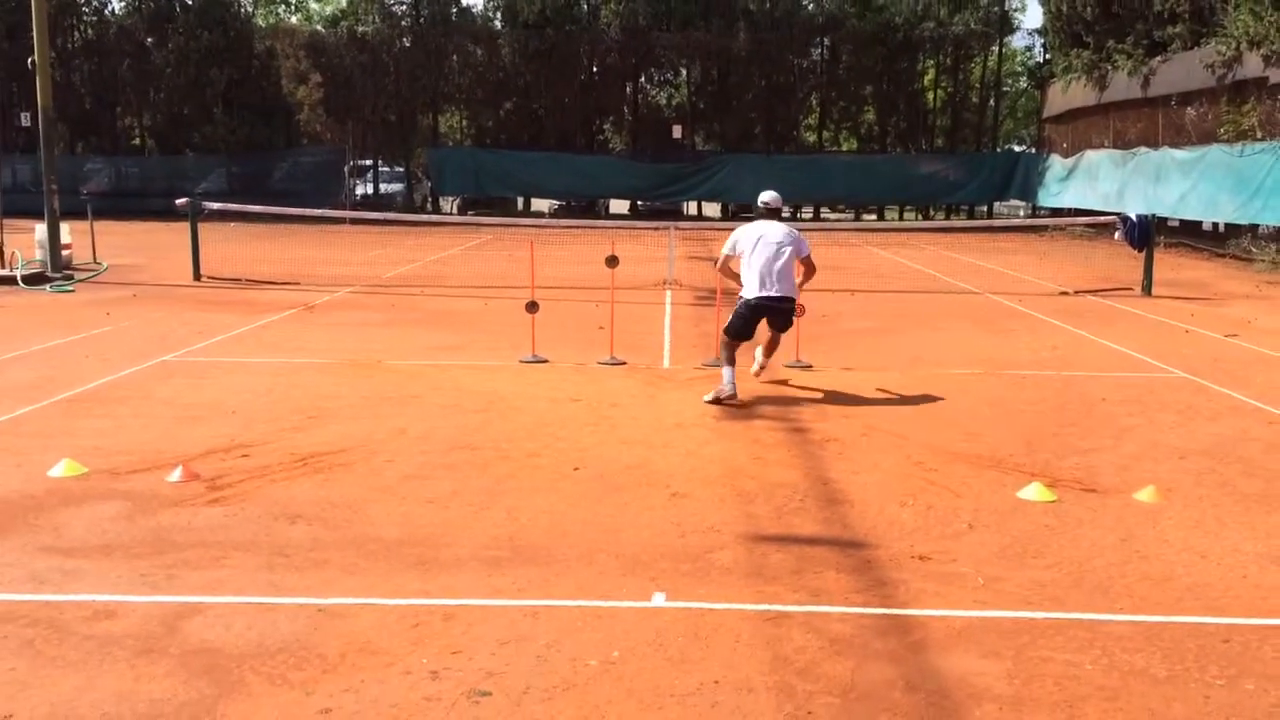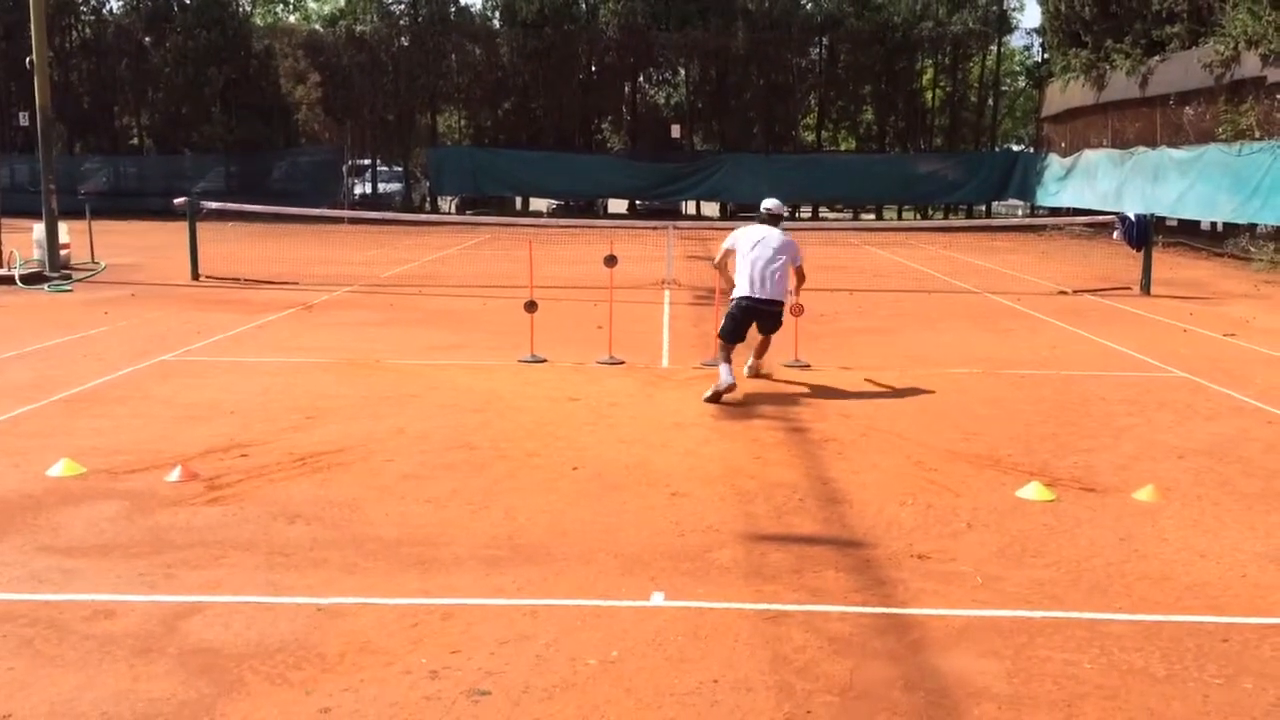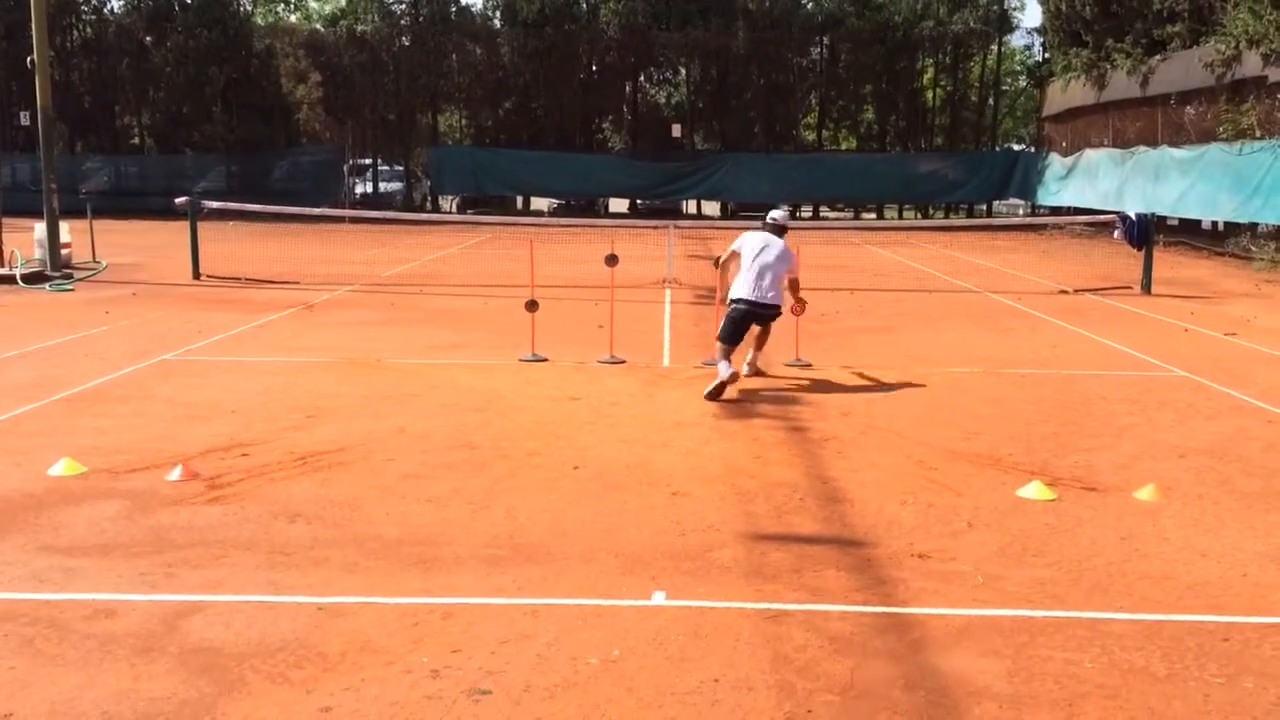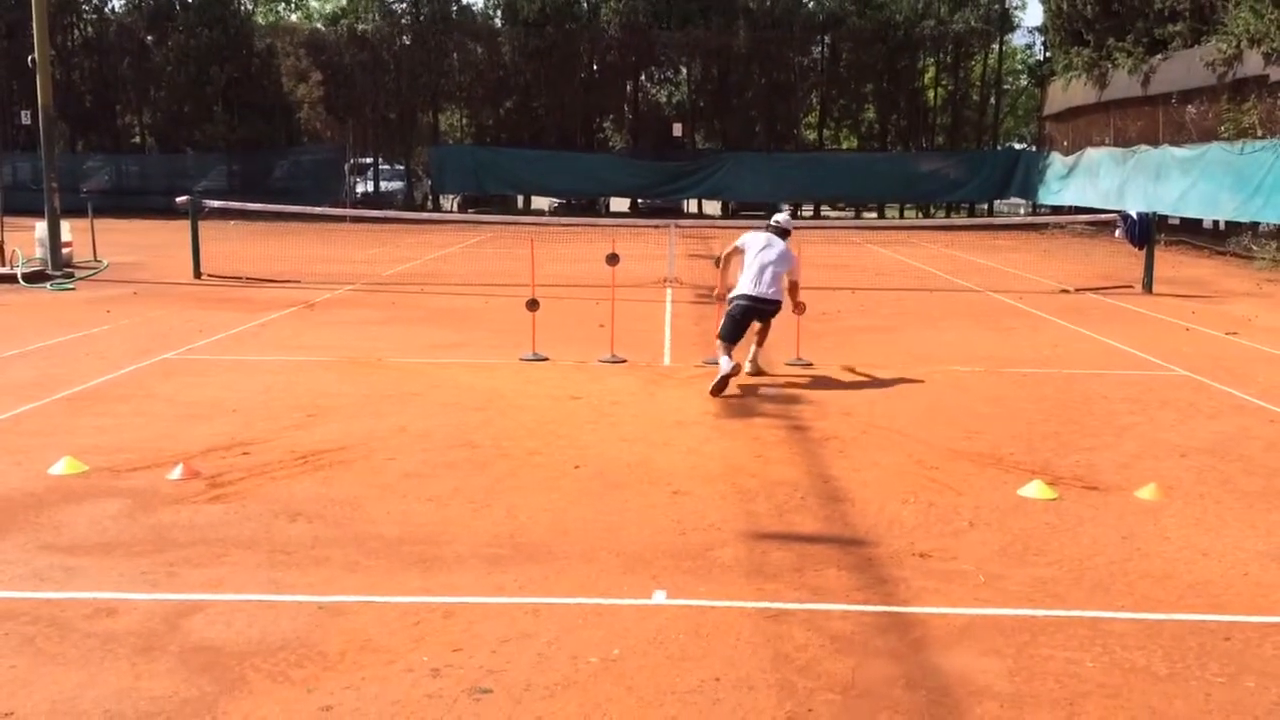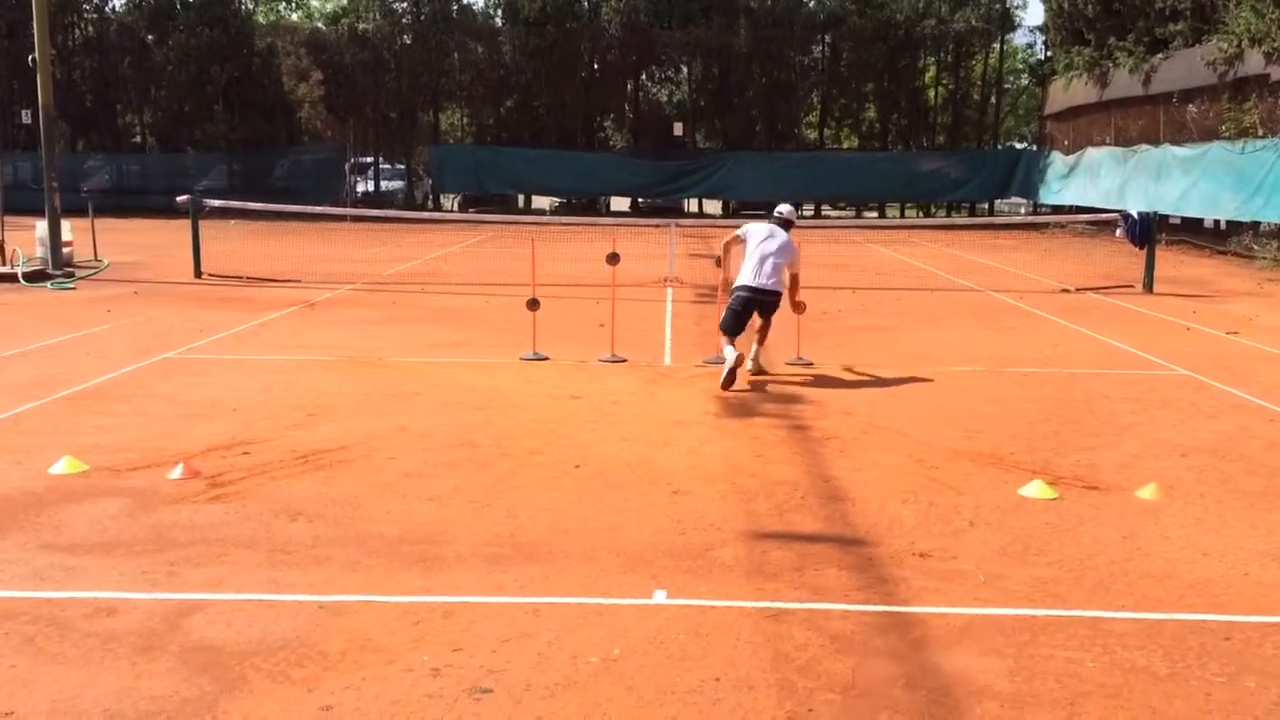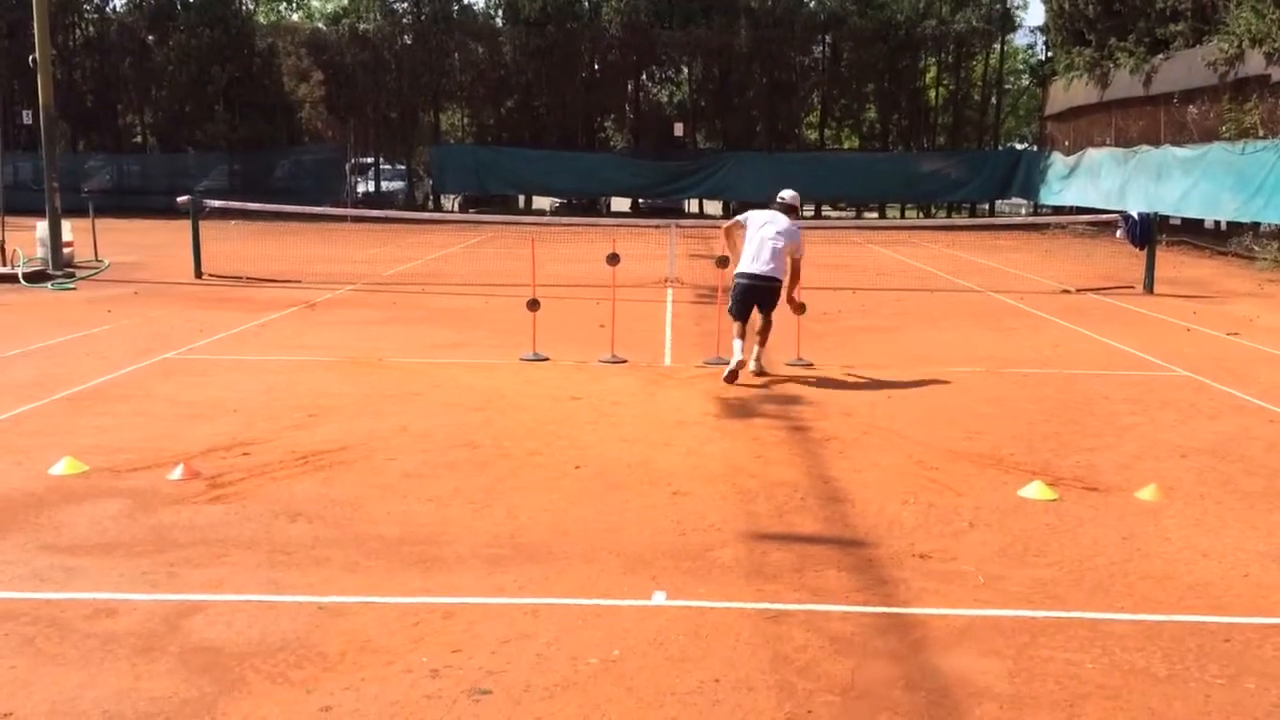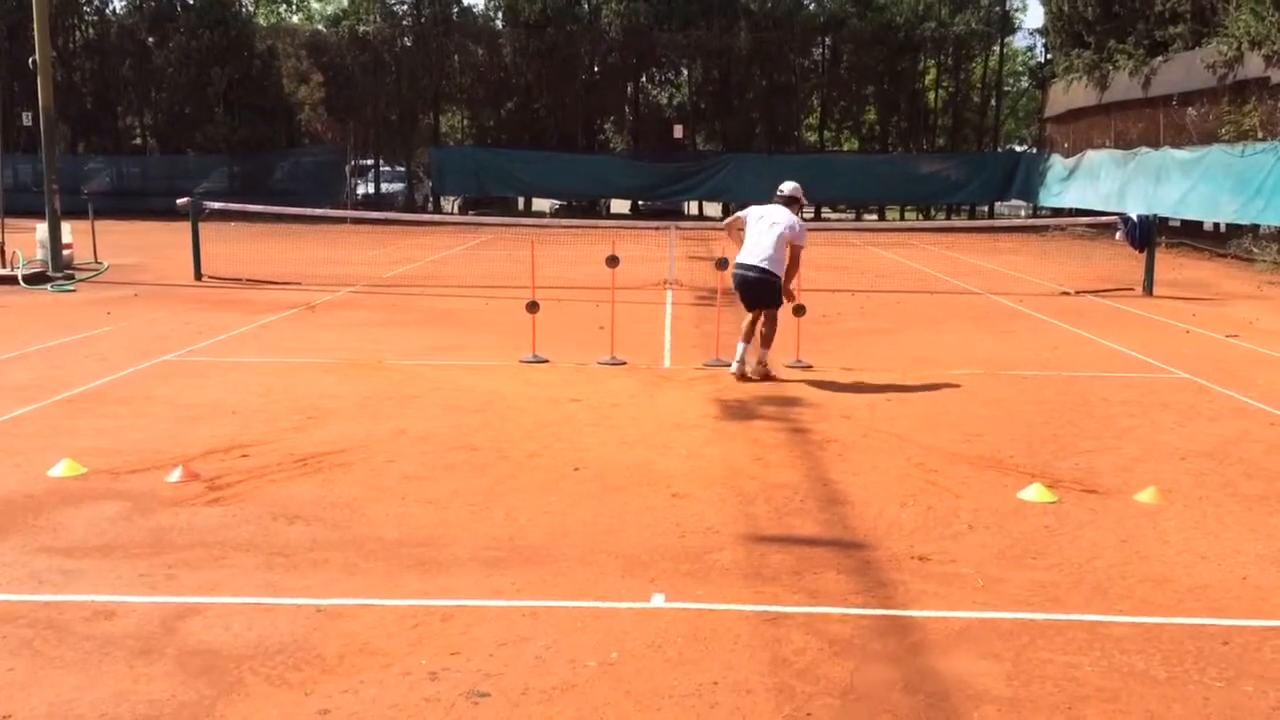
dt=0.1s
person 1, frame 1
left shoulder: (742, 231)
right shoulder: (793, 234)
left elbow: (721, 266)
right elbow: (810, 270)
right wrist: (799, 284)
left hip: (753, 298)
right hip: (784, 299)
left knee: (728, 342)
right knee: (777, 331)
left ankle: (727, 385)
right ankle: (761, 363)
person 1, frame 2
left shoulder: (742, 232)
right shoulder: (789, 242)
left elbow: (719, 262)
right elbow: (801, 277)
left wrist: (731, 284)
right wrist: (795, 290)
left hip: (743, 299)
right hip: (774, 302)
left knee: (724, 345)
right knee: (766, 334)
left ankle: (725, 379)
right ankle: (752, 366)
person 1, frame 3
left shoulder: (749, 237)
right shoulder: (788, 253)
left elbow: (723, 262)
right elbow: (793, 285)
left wrist: (723, 290)
right wrist: (797, 298)
left hip: (742, 301)
right hip: (771, 305)
left knee: (723, 348)
right knee: (764, 323)
left ankle: (725, 372)
right ankle: (750, 364)
person 1, frame 4
left shoulder: (752, 236)
right shoulder: (789, 255)
left elbow: (725, 256)
right elbow: (793, 288)
left wrist: (721, 287)
right wrist: (795, 302)
left hip: (743, 298)
right hip: (772, 301)
left knee: (723, 345)
right knee: (764, 319)
left ankle: (727, 366)
right ankle: (752, 362)
person 1, frame 5
left shoulder: (754, 227)
right shoulder: (791, 246)
left elbow: (726, 243)
right elbow: (793, 282)
left wrist: (725, 272)
right wrist: (793, 300)
left hip: (744, 289)
right hip: (771, 292)
left knee: (727, 336)
right knee: (765, 318)
left ankle: (732, 359)
right ankle: (754, 361)
person 1, frame 6
left shoulder: (755, 214)
right shoulder: (795, 232)
left elbow: (727, 229)
right elbow: (795, 271)
left wrist: (736, 255)
right wrist: (790, 295)
left hip: (745, 276)
right hip: (771, 280)
left knee: (739, 321)
right knee: (765, 317)
left ankle: (738, 356)
right ankle: (756, 361)
person 1, frame 7
left shoulder: (756, 210)
right shoulder: (797, 223)
left elbow: (728, 224)
right elbow: (794, 260)
right wrist: (786, 286)
left hip: (741, 269)
right hip: (766, 274)
left knee: (755, 313)
right knee: (769, 315)
left ankle: (740, 363)
right ankle: (761, 366)
